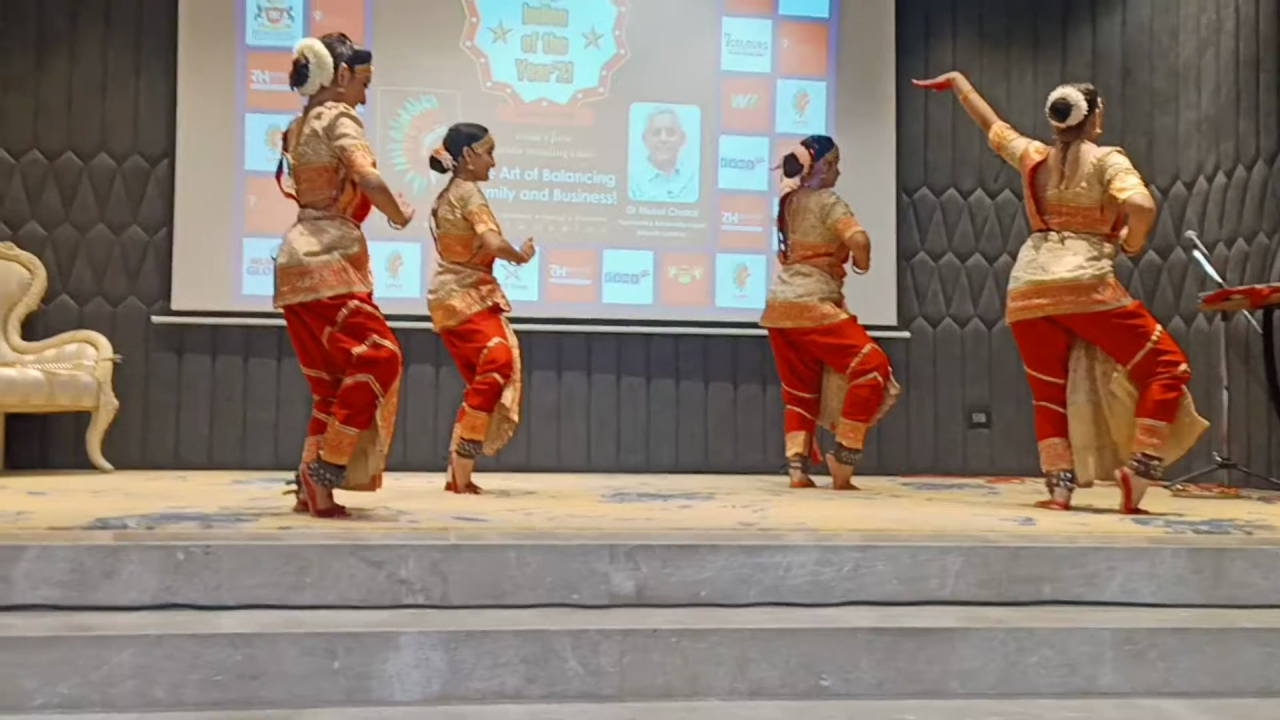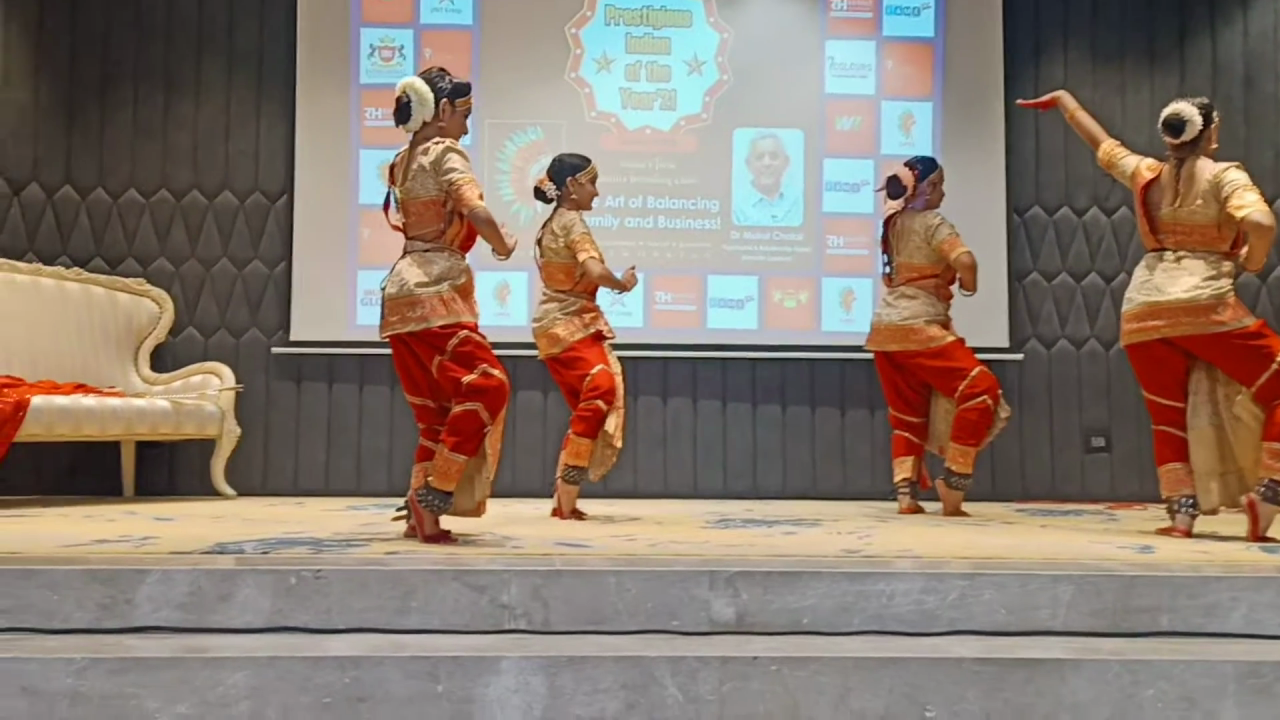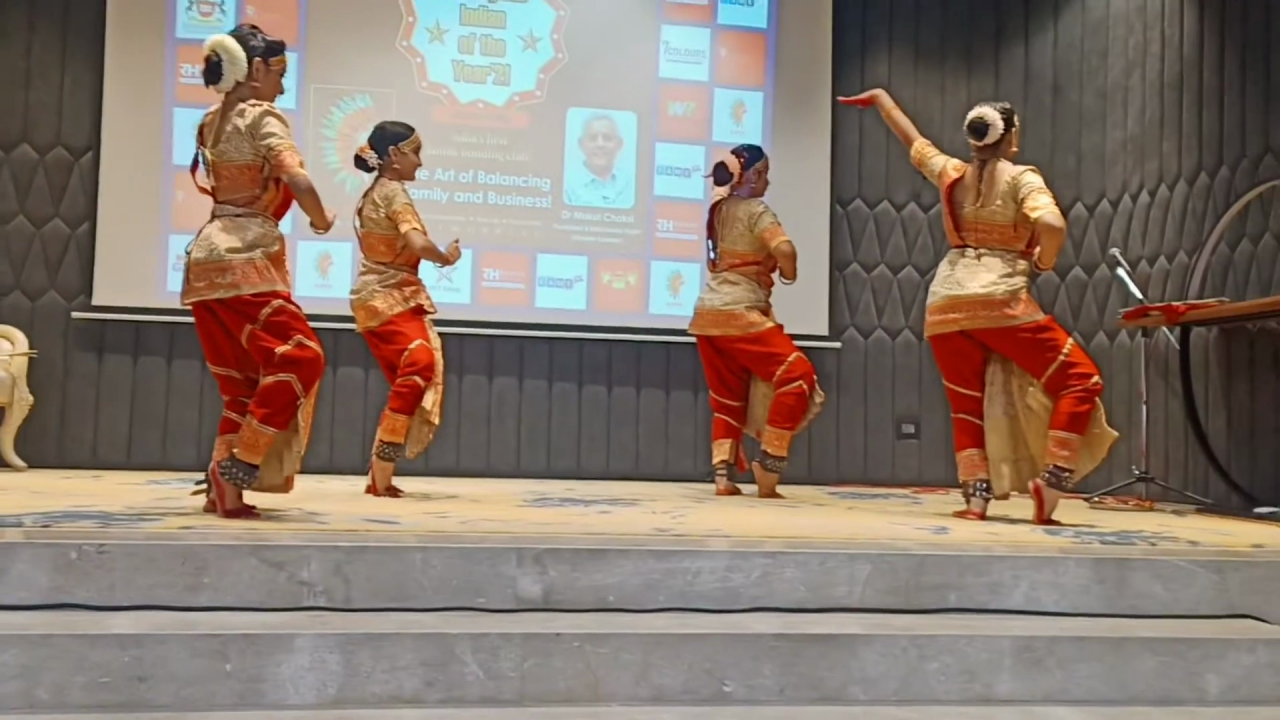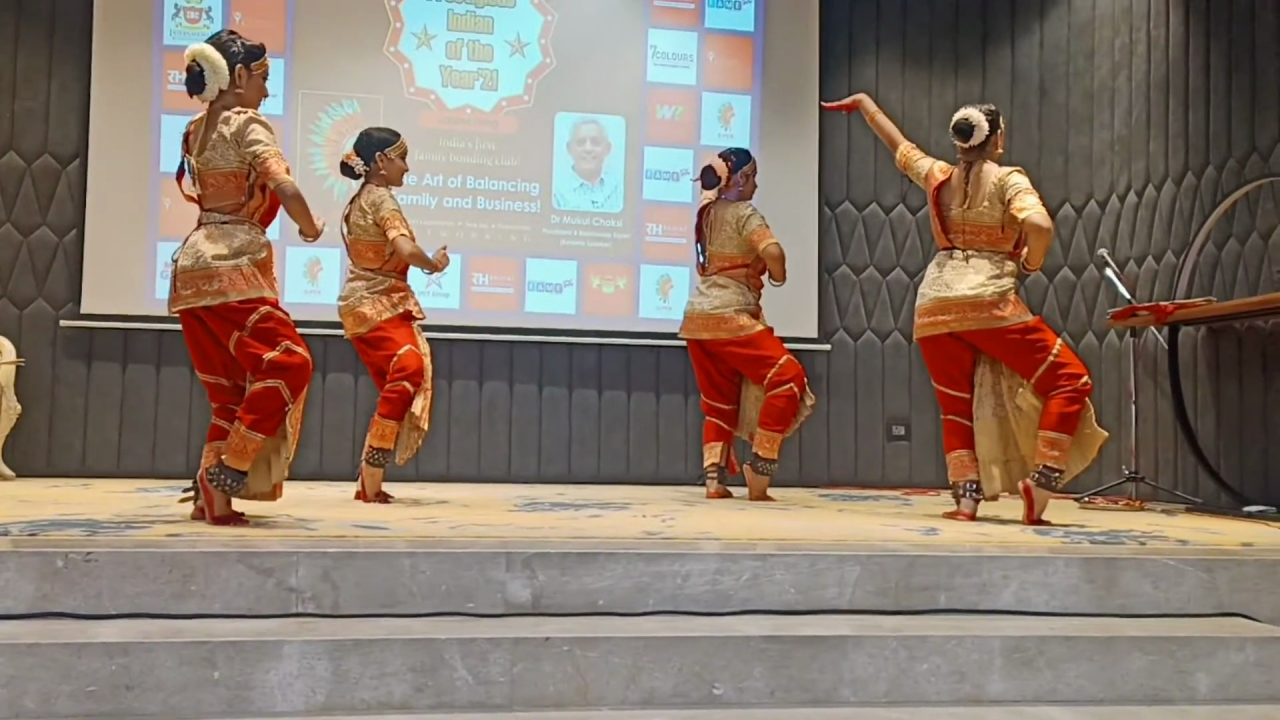
dt=0.7s
person 1, frame 1
left shoulder: (300, 125)
right shoulder: (339, 118)
right elbow: (368, 178)
right wrist: (399, 214)
left hip: (300, 260)
right hip: (327, 261)
left knee: (334, 379)
right knee: (377, 359)
left ankle: (312, 485)
right ankle: (324, 471)
person 1, frame 2
left shoulder: (404, 160)
right shoulder: (445, 153)
right elbow: (476, 212)
right wrist: (504, 246)
left hip: (404, 291)
right hip: (434, 293)
left knee: (438, 408)
right knee: (486, 387)
left ankle: (420, 510)
right ankle: (432, 497)
person 1, frame 3
left shoulder: (212, 122)
right shoulder: (262, 116)
right elbow: (297, 180)
right wrist: (322, 220)
left hip: (208, 258)
right hip: (244, 258)
left knee: (243, 381)
right knee: (300, 358)
left ankle: (223, 484)
right ankle: (235, 472)
person 1, frame 4
left shoulder: (196, 129)
right shoulder: (247, 124)
right elbow: (285, 188)
right wrist: (310, 227)
left hip: (194, 266)
right hip: (232, 266)
left knee: (232, 388)
right knee: (288, 364)
left ankle: (213, 494)
right ankle: (223, 476)
person 2, frame 1
left shoulder: (1032, 156)
right shoulder: (1107, 160)
left elbow: (990, 123)
right elbow: (1142, 206)
left wrist: (957, 81)
right wrist: (1131, 243)
left hip: (1027, 290)
right hip: (1086, 285)
left knee: (1049, 394)
right knee: (1167, 368)
left ankle: (1059, 487)
right ankle: (1139, 468)
person 2, frame 2
left shoulder: (1144, 173)
right shoulder: (1224, 176)
left elbow: (1100, 141)
left wrist: (1063, 98)
left hip: (1142, 311)
right hip: (1203, 306)
left knee: (1168, 417)
left ankle: (1181, 513)
person 2, frame 3
left shoulder: (950, 173)
right shoulder: (1021, 178)
left elbow: (911, 139)
right elbow: (1052, 226)
left wrist: (880, 97)
right wrist: (1043, 261)
left hip: (946, 304)
right hip: (1000, 301)
left knee: (966, 405)
right knee: (1081, 382)
left ankle: (975, 498)
right ankle: (1050, 480)
person 2, frame 4
left shoulder: (936, 175)
right shoulder: (1007, 179)
left elbow: (897, 142)
right elbow: (1040, 225)
left wrist: (864, 102)
right wrist: (1031, 262)
left hip: (934, 305)
right hip: (988, 302)
left knee: (956, 406)
right knee: (1070, 381)
left ankle: (966, 499)
right ankle: (1041, 480)
person 3, frame 1
left shoulder: (446, 195)
right shoulder: (468, 192)
right elbow: (494, 244)
right wrist: (521, 256)
left hip: (453, 298)
right hip: (465, 297)
left knee: (484, 378)
right knee: (497, 363)
left ankle: (459, 471)
right ankle: (462, 468)
person 3, frame 2
left shoulder: (552, 224)
right shoulder: (572, 222)
right elbow: (596, 272)
right wrist: (623, 284)
left hip: (557, 325)
right hip: (570, 326)
left knee: (588, 403)
right knee: (601, 390)
left ankle: (564, 496)
right ankle: (567, 495)
person 3, frame 3
left shoulder: (372, 193)
right shoulder: (394, 192)
right elbow: (419, 244)
right wrist: (447, 258)
left hip: (378, 298)
right hip: (390, 299)
left knee: (409, 376)
right knee: (419, 365)
left ankle: (380, 473)
right ankle: (381, 473)
person 3, frame 4
left shoulder: (358, 200)
right shoulder: (381, 198)
right elbow: (407, 250)
right wrist: (433, 265)
left hip: (364, 304)
right hip: (378, 305)
left knee: (397, 383)
right knee: (408, 371)
left ankle: (370, 479)
right ankle: (371, 476)
person 4, frame 1
left shoulder: (790, 201)
right shoulder: (827, 201)
right elbow: (859, 240)
right wrist: (862, 263)
left hip: (780, 304)
right hip: (813, 304)
left knee: (800, 389)
right knee: (872, 367)
left ankle: (797, 469)
right ankle: (843, 462)
person 4, frame 2
left shoulder: (894, 222)
right shoulder: (932, 222)
right elbow: (965, 261)
right wrist: (969, 285)
left hip: (885, 327)
right hip: (919, 327)
left knee: (907, 414)
right knee: (982, 390)
left ankle: (906, 495)
right ankle: (952, 488)
person 4, frame 3
left shoulder: (720, 209)
right shoulder: (756, 210)
right elbow: (785, 250)
right wrist: (789, 272)
left hip: (708, 313)
right hip: (741, 313)
left knee: (728, 397)
right knee: (798, 377)
left ankle: (723, 477)
right ankle: (767, 470)
person 4, frame 4
left shoulder: (708, 212)
right shoulder: (744, 212)
right elbow: (773, 251)
right wrist: (778, 274)
left hip: (697, 317)
right hip: (730, 316)
left knee: (719, 400)
right knee: (788, 378)
left ankle: (714, 479)
right ankle: (758, 474)
